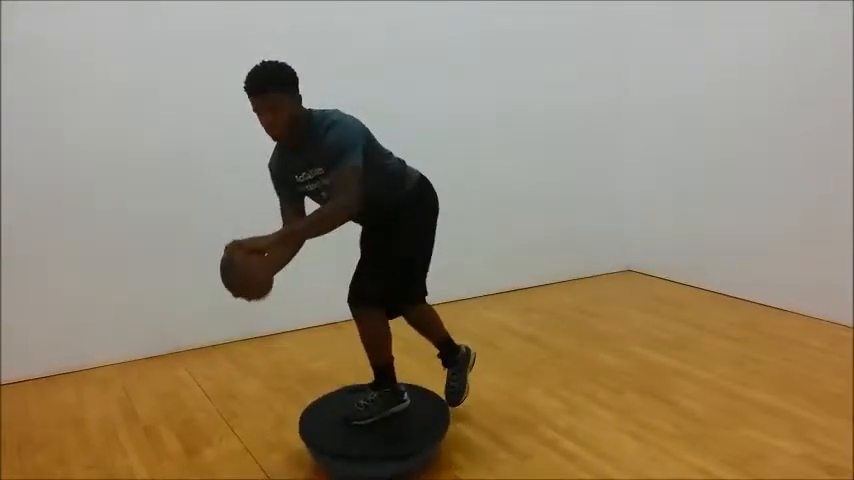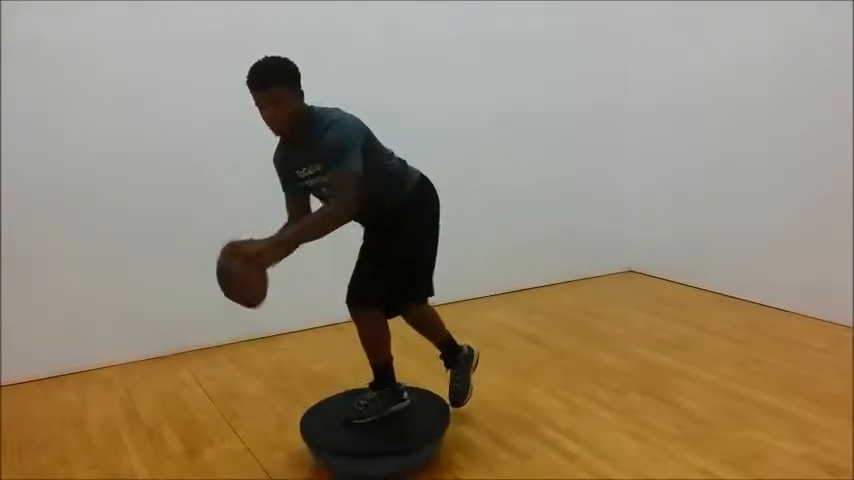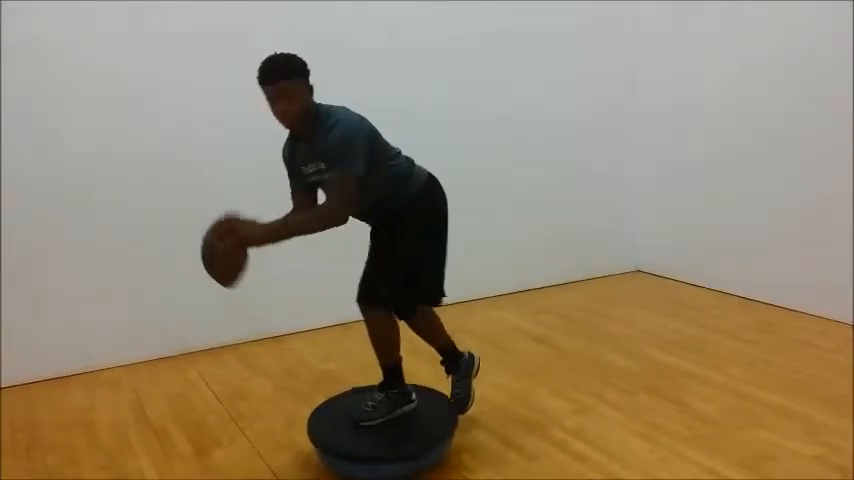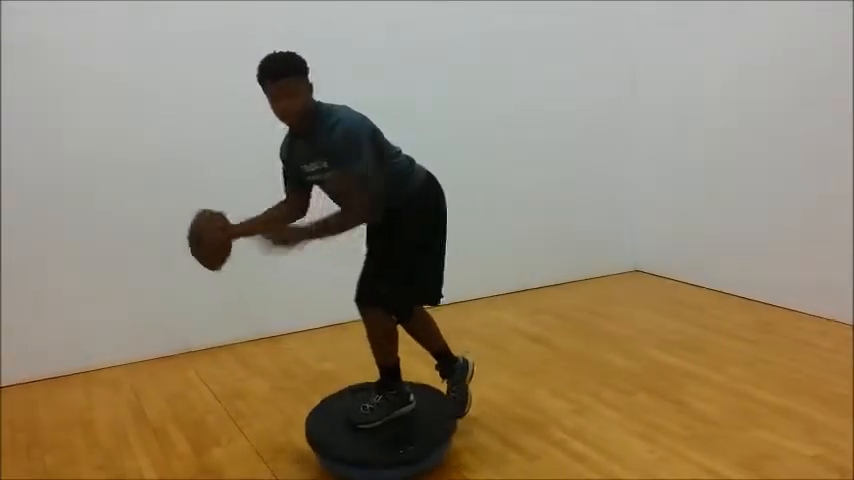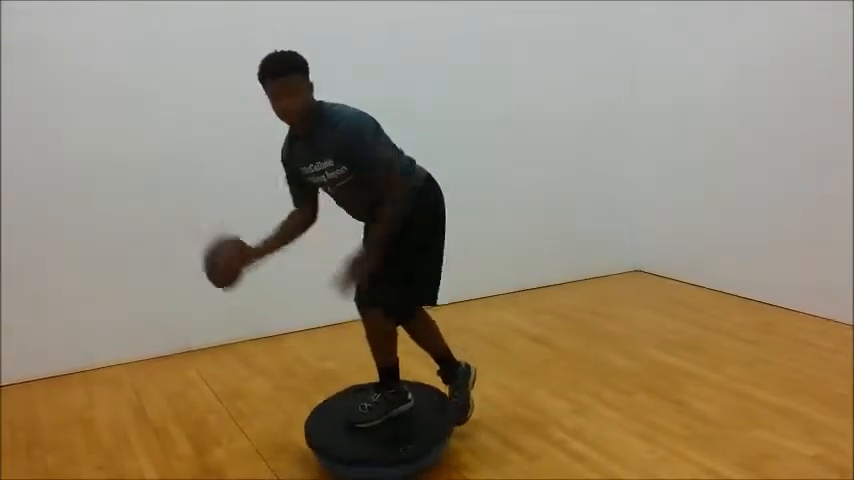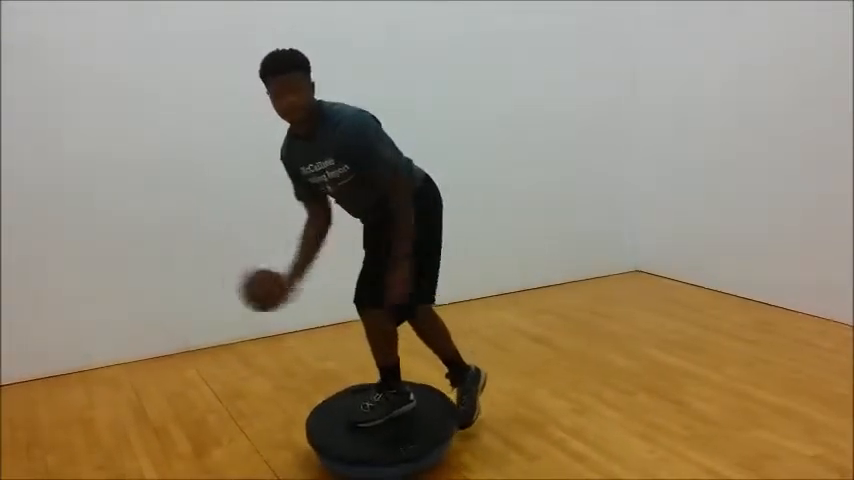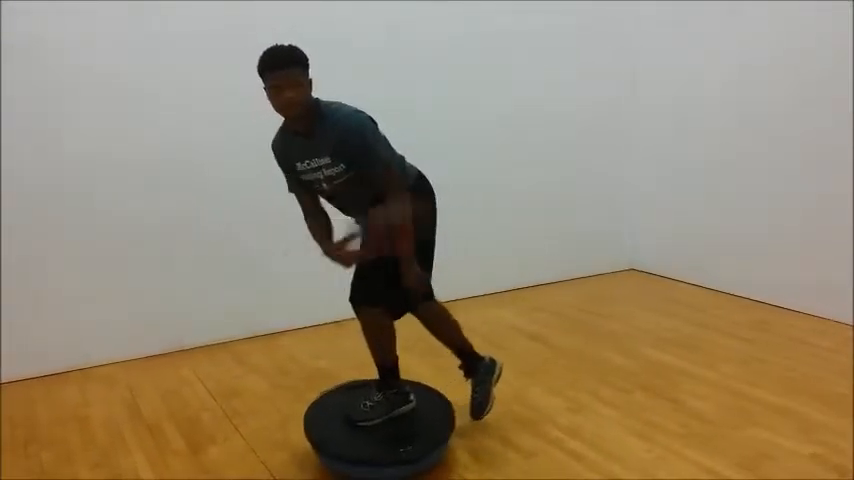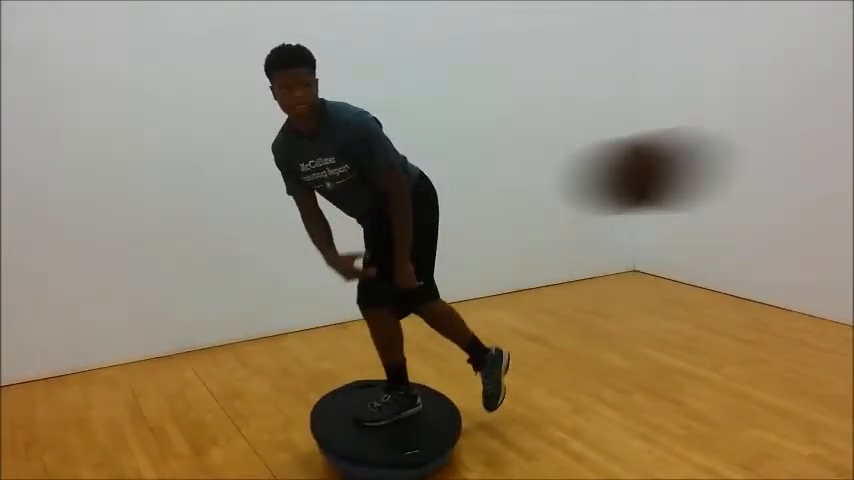
dt=0.1s
person 1, frame 1
left shoulder: (338, 131)
right shoulder: (281, 164)
left elbow: (345, 206)
right elbow: (295, 229)
left wrist: (272, 240)
right wrist: (263, 268)
left hip: (412, 206)
right hip: (379, 216)
left knee: (366, 299)
right knee: (400, 298)
left ankle: (387, 390)
right ankle: (454, 356)
person 1, frame 2
left shoulder: (338, 132)
right shoulder: (285, 157)
left elbow: (341, 211)
right elbow: (301, 220)
left wrist: (270, 245)
right wrist: (268, 255)
left hip: (411, 207)
right hip: (383, 216)
left knee: (366, 299)
right knee: (401, 298)
left ankle: (387, 390)
right ankle: (457, 356)
person 1, frame 3
left shoulder: (343, 130)
right shoulder: (293, 150)
left elbow: (337, 211)
right elbow: (303, 209)
left wrist: (265, 232)
right wrist: (256, 238)
left hip: (417, 206)
right hip: (389, 213)
left knee: (375, 300)
right knee: (404, 300)
left ankle: (394, 391)
right ankle: (457, 361)
person 1, frame 4
left shoulder: (346, 128)
right shoulder: (291, 149)
left elbow: (361, 208)
right elbow: (294, 205)
left wrist: (296, 235)
right wrist: (239, 229)
left hip: (415, 204)
right hip: (384, 213)
left knee: (375, 300)
right knee: (396, 302)
left ankle: (392, 391)
right ankle: (452, 367)
person 1, frame 5
left shoulder: (351, 126)
right shoulder: (292, 151)
left elbow: (398, 192)
right elbow: (305, 213)
left wrist: (368, 255)
right wrist: (258, 252)
left hip: (416, 206)
right hip: (382, 216)
left knee: (376, 302)
right knee: (398, 303)
left ankle: (391, 390)
right ankle: (454, 372)
person 1, frame 6
left shoulder: (353, 126)
right shoulder: (291, 151)
left elbow: (403, 192)
right elbow: (318, 215)
left wrist: (400, 265)
right wrist: (297, 270)
left hip: (414, 206)
right hip: (377, 214)
left knee: (372, 301)
right knee: (406, 303)
left ankle: (392, 392)
right ankle: (463, 375)
person 1, frame 7
left shoulder: (350, 124)
right shoulder: (283, 147)
left elbow: (396, 190)
right elbow: (311, 210)
left wrist: (406, 258)
right wrist: (330, 248)
left hip: (408, 205)
right hip: (371, 216)
left knee: (369, 299)
right knee: (413, 298)
left ankle: (392, 391)
right ankle: (476, 365)
person 1, frame 8
left shoulder: (354, 124)
right shoulder: (284, 148)
left elbow: (399, 191)
right elbow: (309, 209)
left wrist: (402, 260)
right wrist: (332, 258)
left hip: (412, 203)
right hip: (376, 216)
left knee: (374, 299)
right knee: (416, 297)
left ankle: (400, 392)
right ankle: (485, 357)
